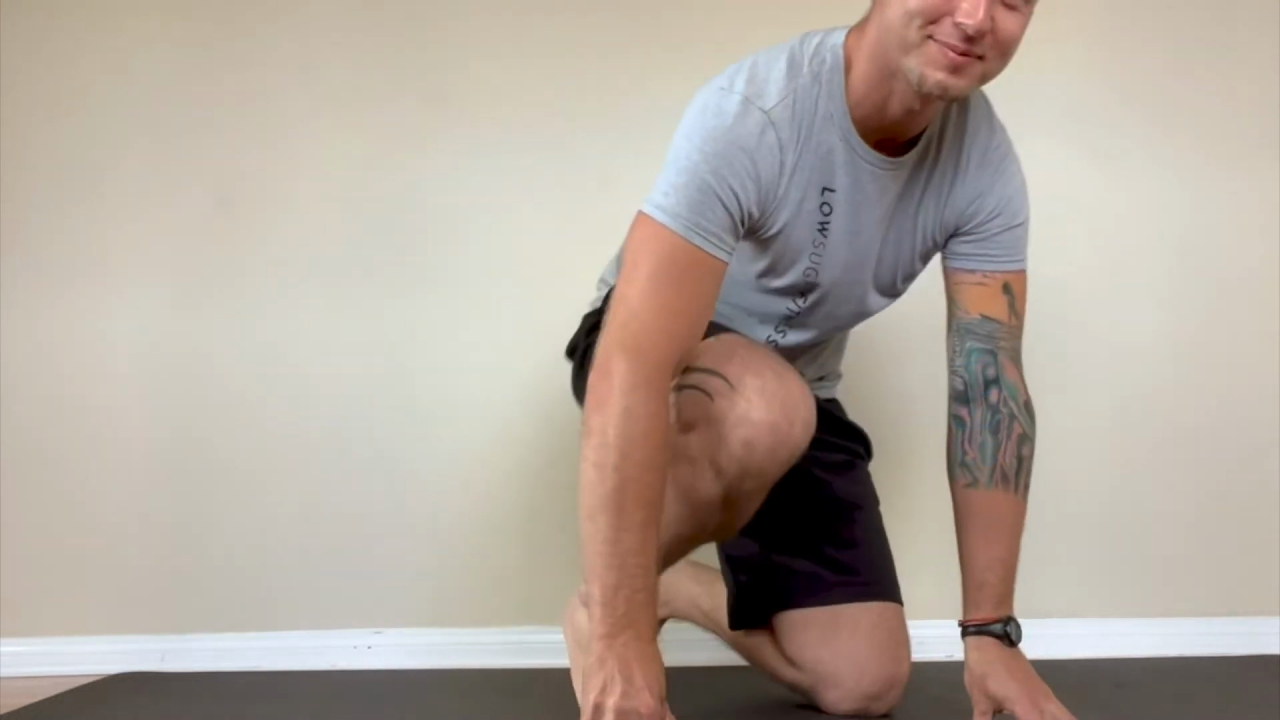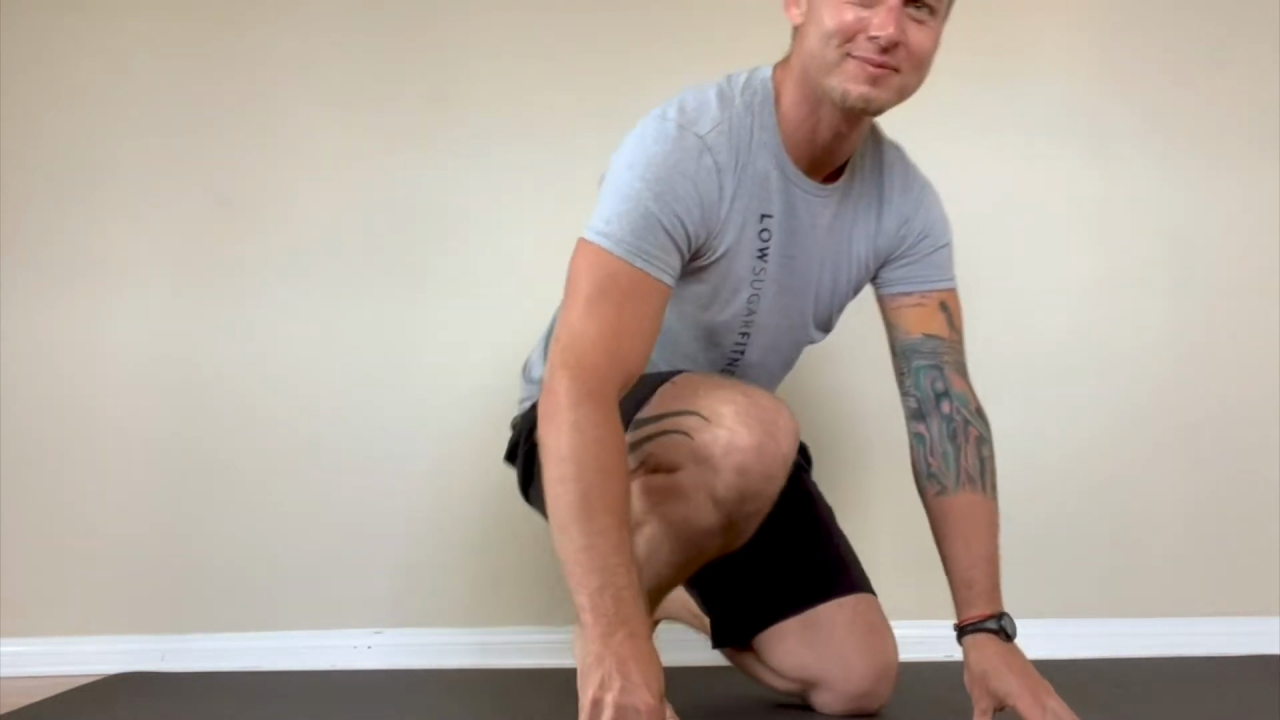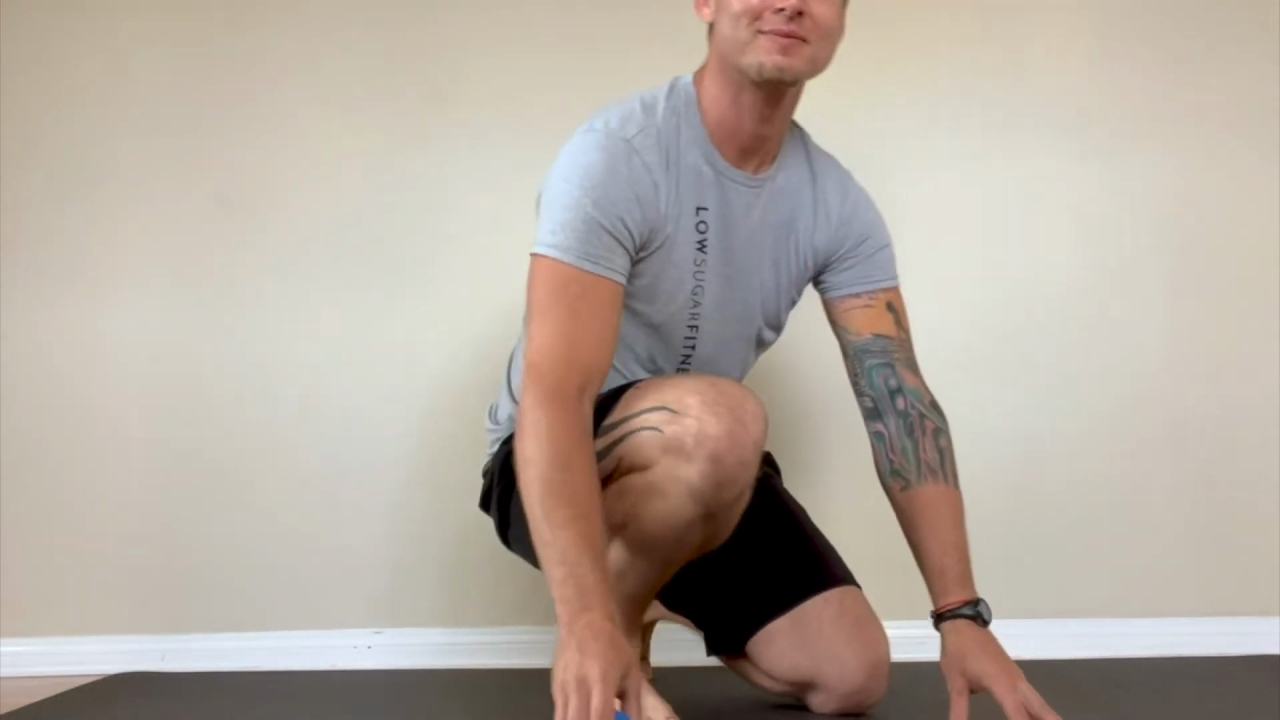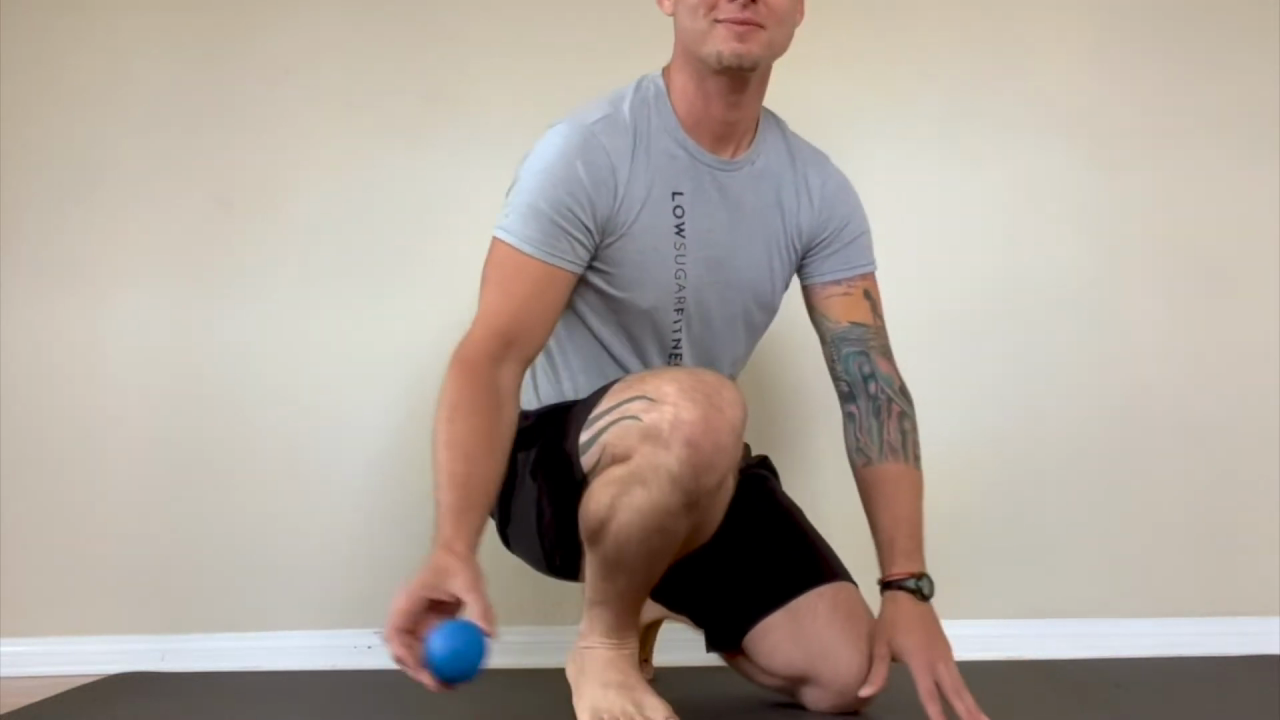
dt=0.3s
person 1, frame 1
left shoulder: (986, 165)
right shoulder: (750, 113)
left elbow: (990, 388)
right elbow: (630, 370)
left wrist: (990, 631)
right wrist: (621, 635)
left hip: (797, 397)
right hip: (658, 363)
right knee: (766, 410)
left ankle: (679, 589)
right ankle: (601, 605)
person 1, frame 2
left shoulder: (903, 200)
right shoulder: (684, 146)
left elbow: (941, 403)
right elbow: (577, 389)
left wrist: (985, 628)
right wrist: (613, 636)
left hip: (735, 454)
right hip: (604, 429)
right knee: (749, 431)
left ankle: (673, 591)
right ankle: (624, 612)
person 1, frame 3
left shoulder: (836, 201)
right shoulder: (616, 154)
left elbow: (897, 398)
right elbow: (552, 391)
left wrist: (960, 612)
right wrist: (583, 620)
left hip: (703, 476)
right hip: (573, 465)
right knee: (719, 419)
left ankle: (661, 594)
right ankle: (613, 617)
person 1, frame 4
left shoulder: (819, 187)
right shoulder: (588, 151)
left elbow: (870, 383)
right elbow: (489, 358)
left wrist: (907, 588)
right wrist: (453, 545)
left hip: (698, 477)
right hip: (558, 457)
right knee: (699, 411)
left ankle: (657, 590)
right ankle: (604, 635)
